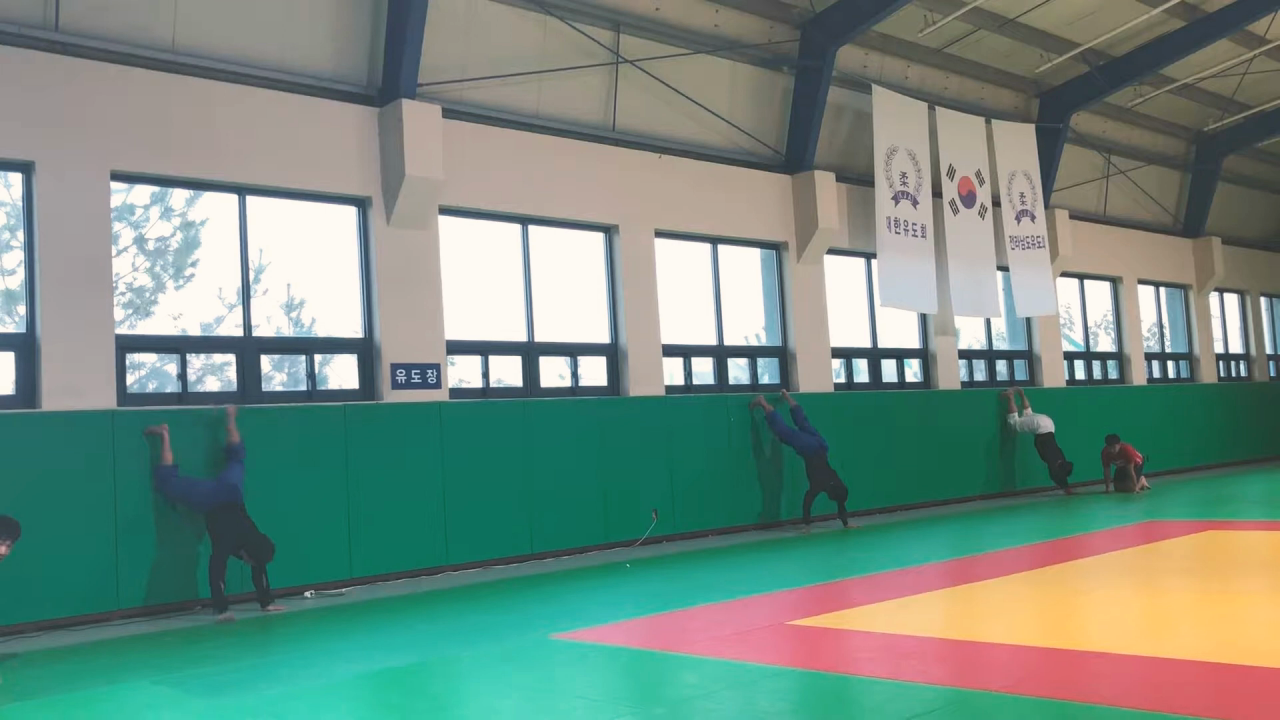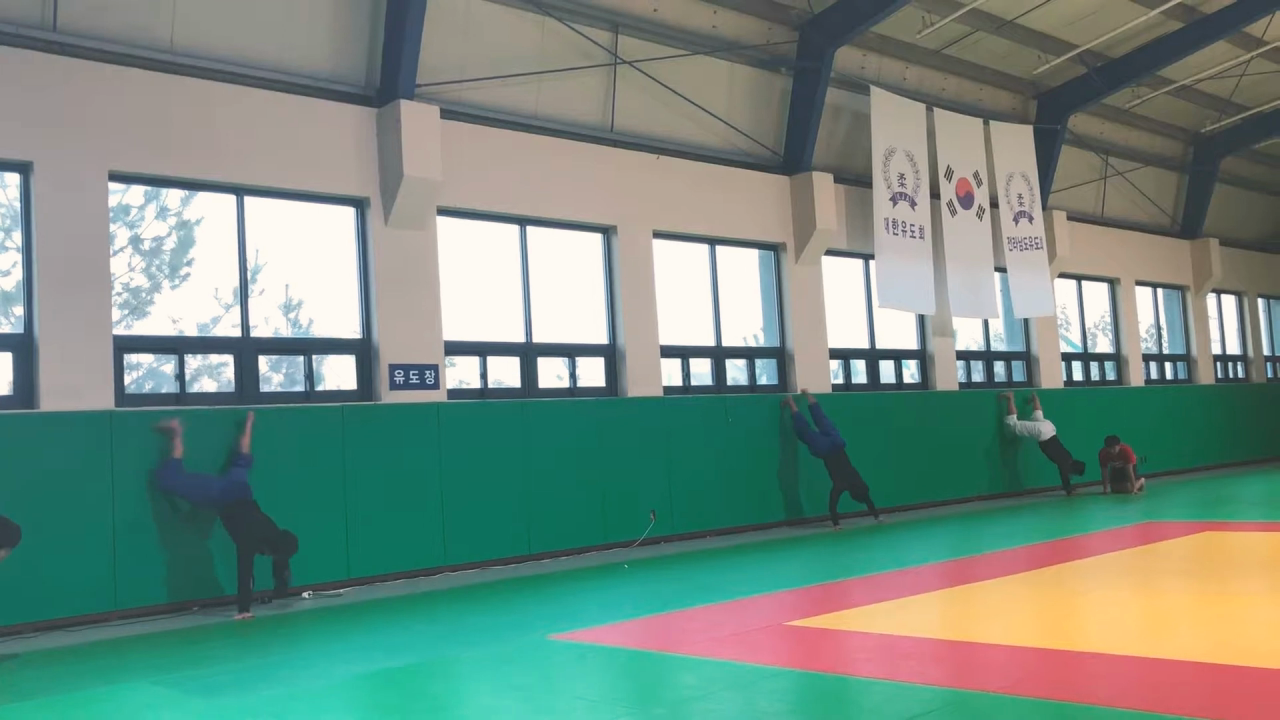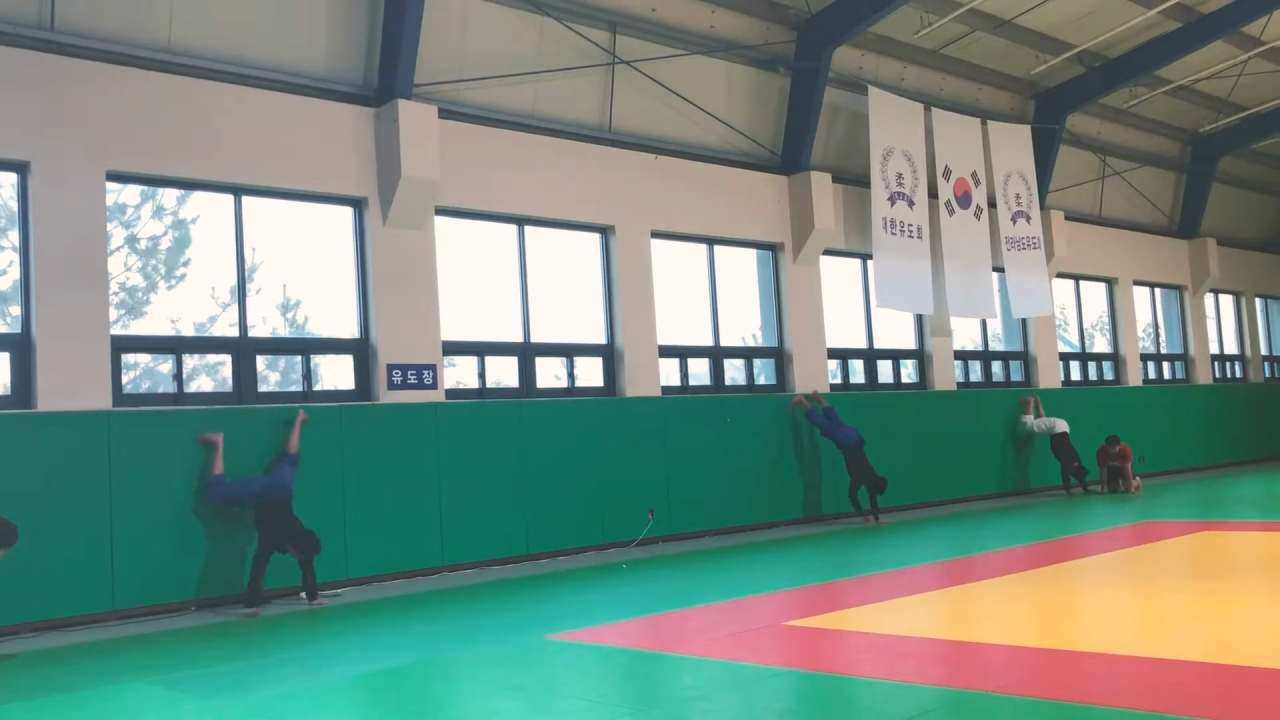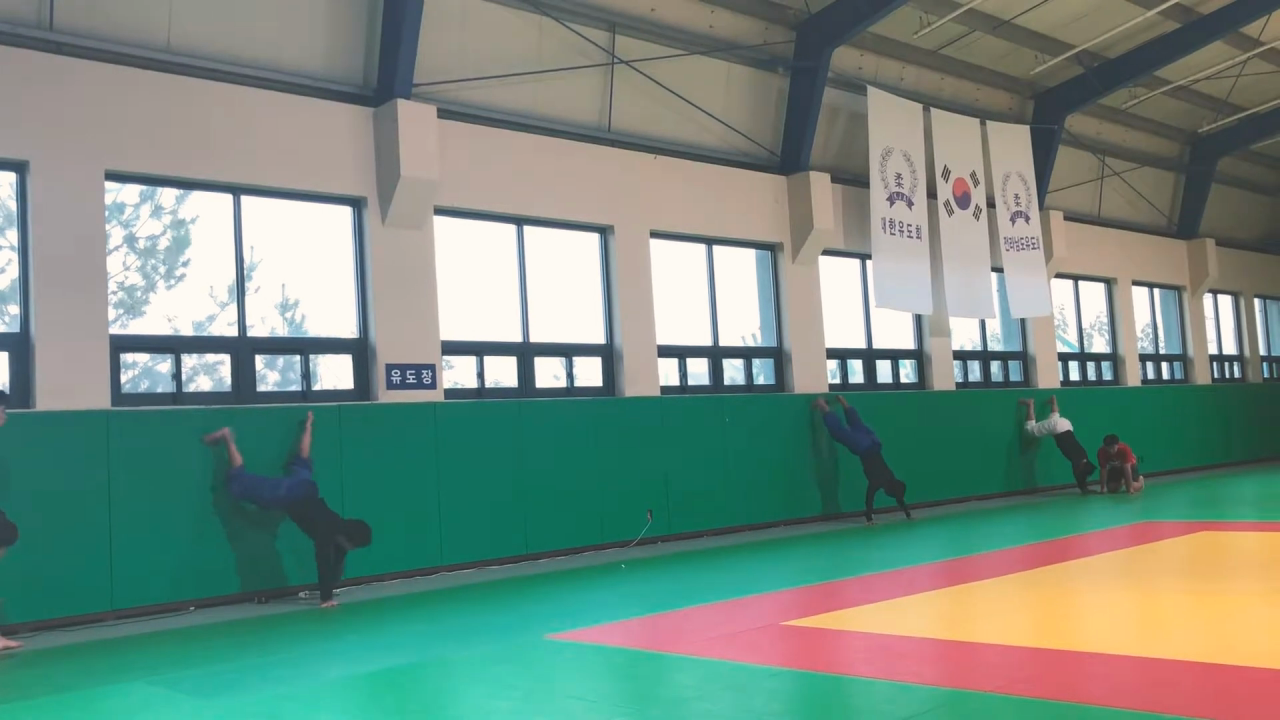
dt=0.4s
person 1, frame 1
left shoulder: (256, 543)
right shoulder: (226, 543)
left elbow: (260, 573)
right elbow: (216, 576)
left wrist: (267, 603)
right wrist: (222, 609)
left hip: (231, 495)
right hip: (212, 500)
left knee: (235, 458)
right knee: (168, 482)
left ankle: (230, 422)
right ankle: (165, 436)
person 1, frame 2
left shoulder: (275, 535)
right shoulder: (250, 540)
left elbow: (282, 565)
right elbow: (245, 573)
left wrist: (282, 592)
right wrist: (244, 609)
left hip: (239, 491)
right hip: (223, 496)
left knee: (241, 463)
right knee: (171, 479)
left ankle: (248, 425)
right ankle: (176, 433)
person 1, frame 3
left shoulder: (302, 539)
right shoulder: (271, 539)
left elbow: (308, 567)
right elbow: (258, 569)
left wrist: (313, 597)
right wrist: (252, 603)
left hip: (281, 489)
right hip: (261, 493)
left knee: (288, 460)
right knee: (215, 494)
left ankle: (298, 422)
right ankle: (218, 444)
person 1, frame 4
left shoulder: (341, 528)
right shoulder: (326, 534)
left elbow: (338, 562)
right elbow: (324, 565)
left wrist: (326, 592)
right wrist: (326, 598)
left hip: (305, 489)
right hip: (288, 494)
left knee: (301, 464)
right knee: (241, 485)
left ankle: (308, 425)
right ankle: (227, 439)
